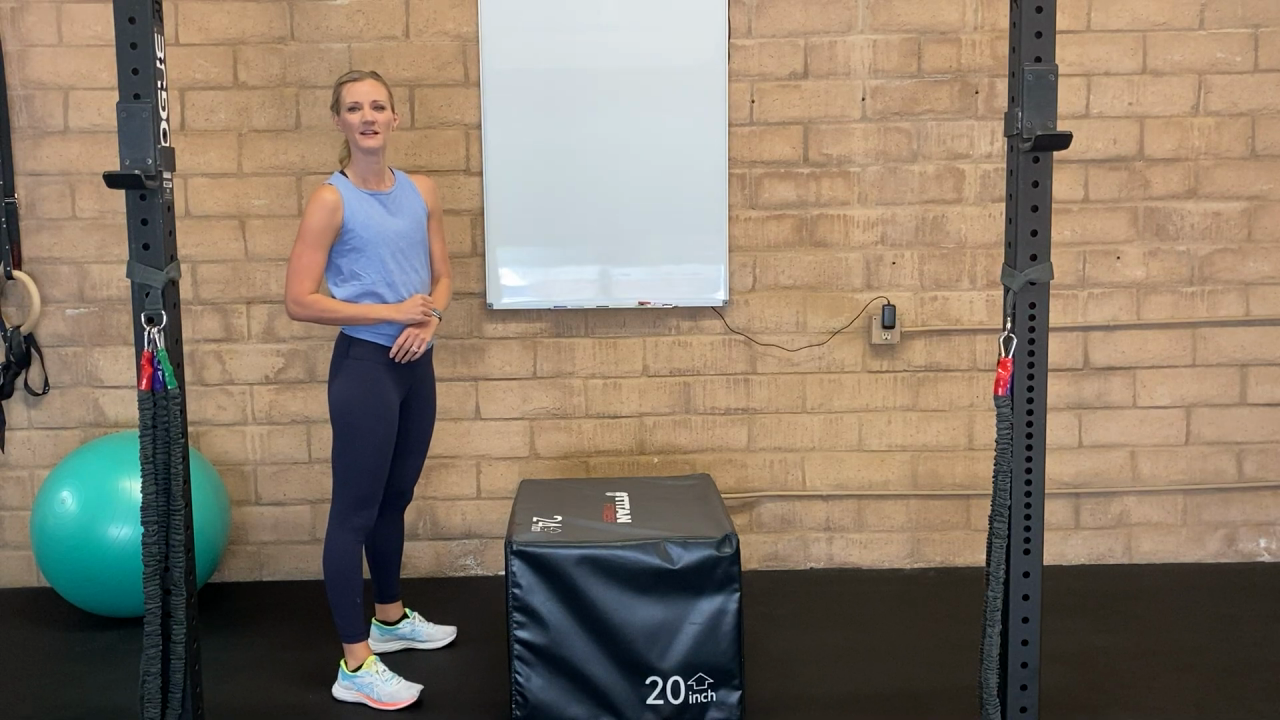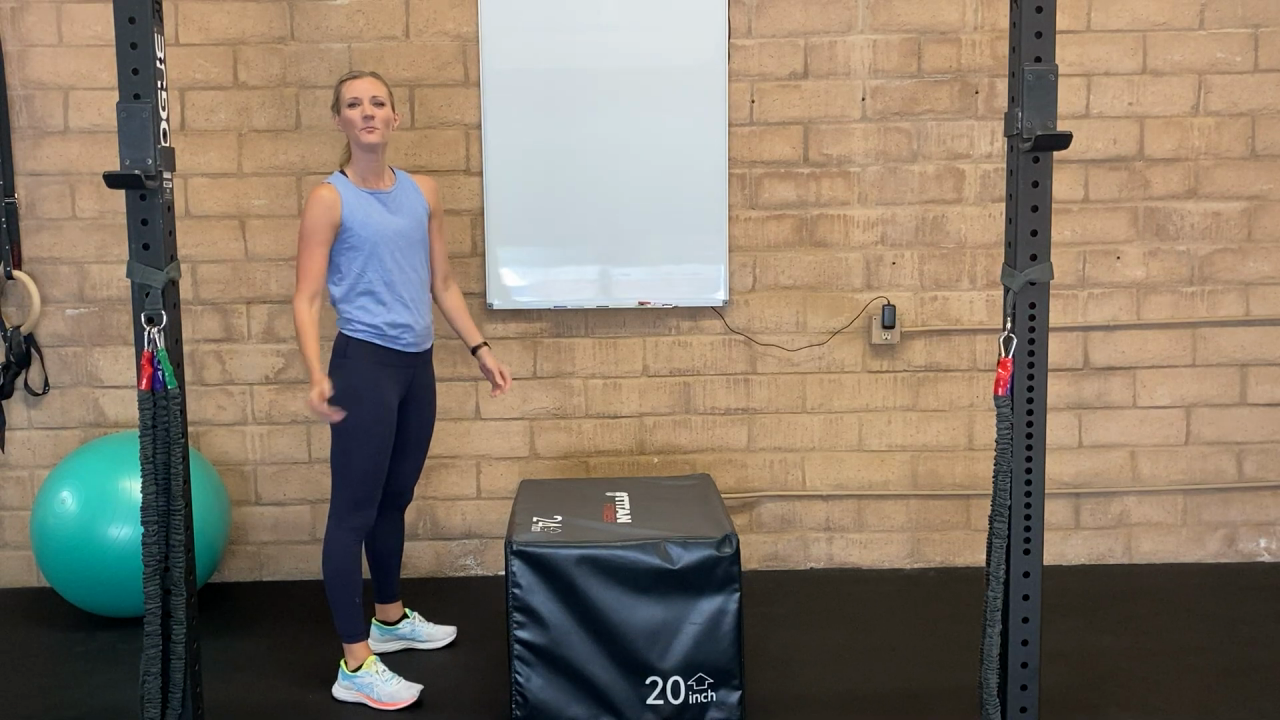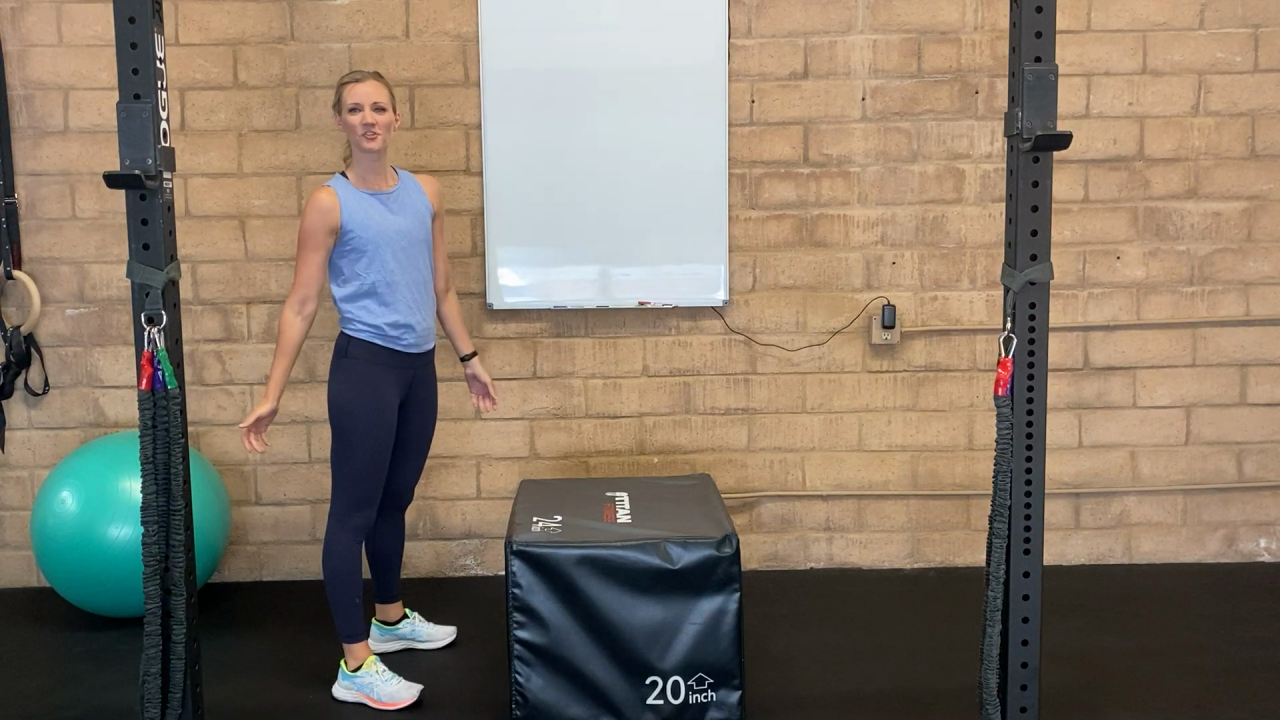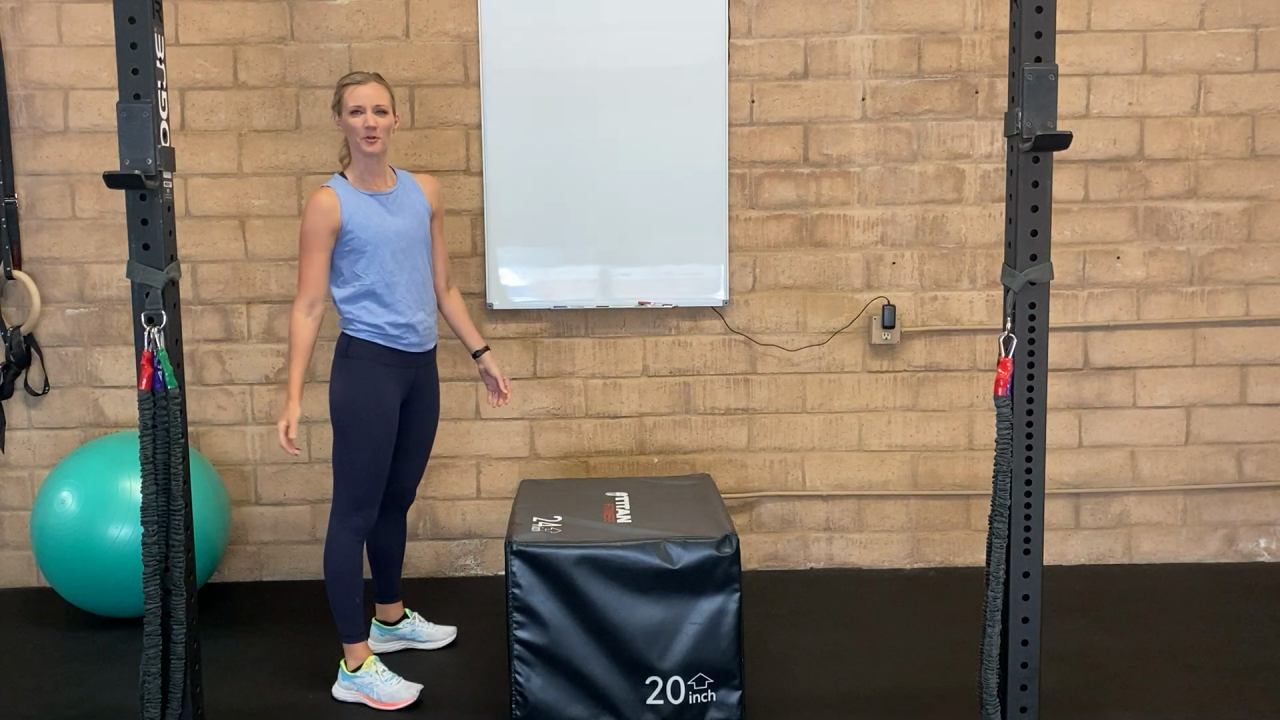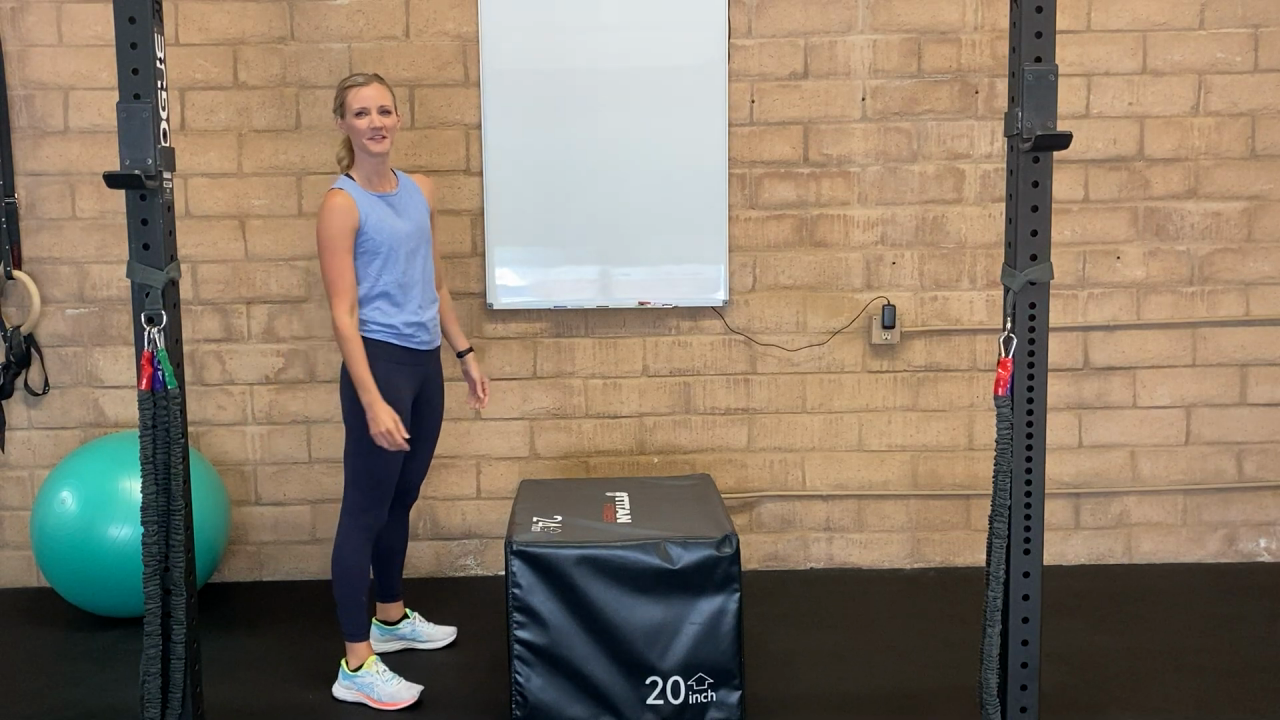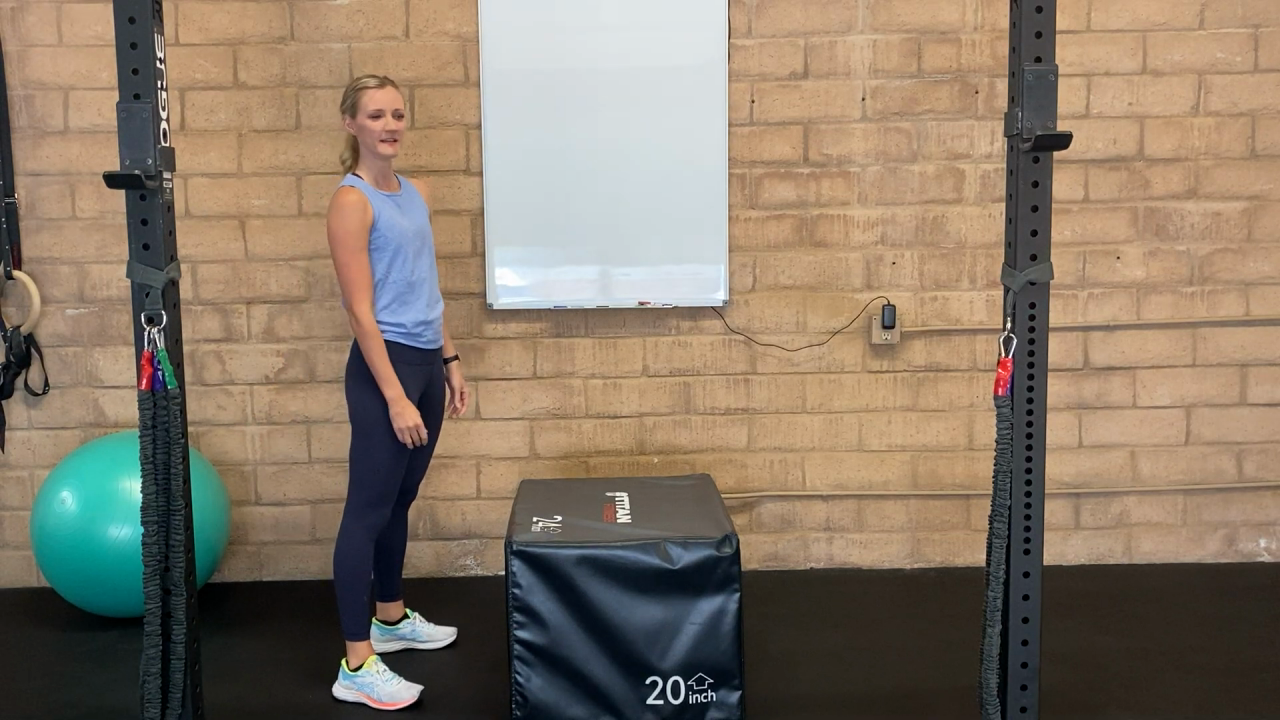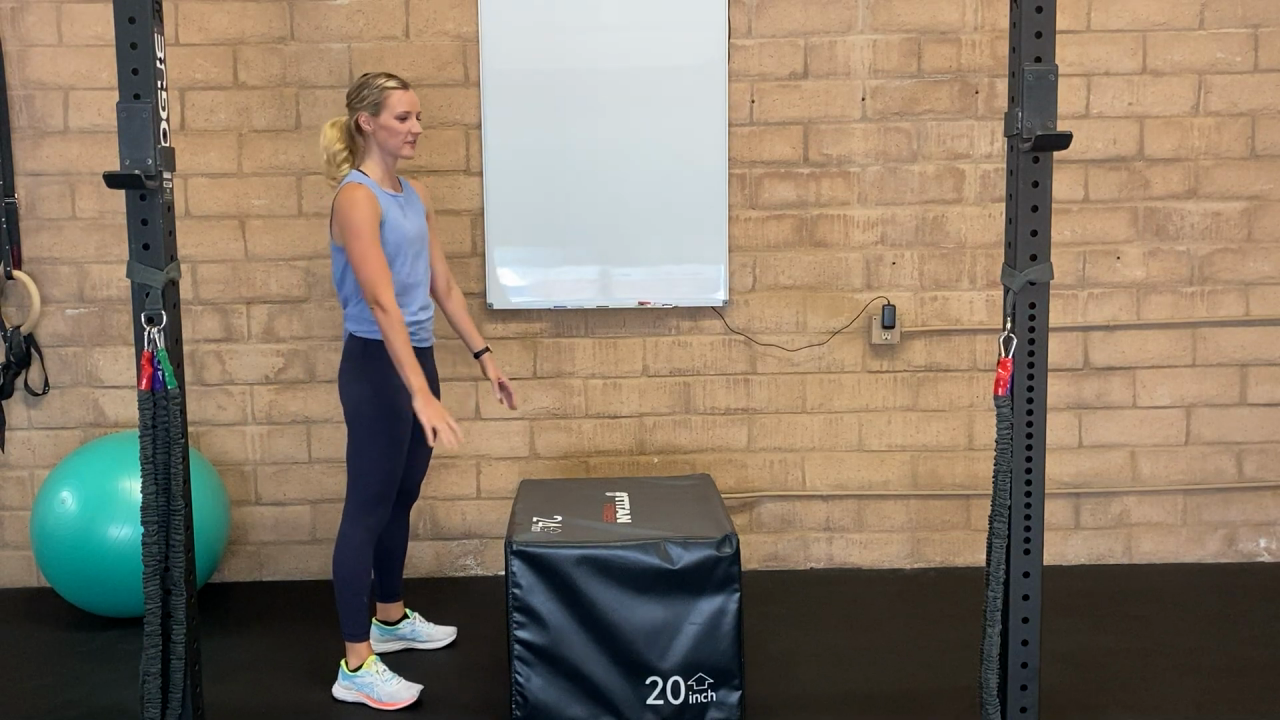
dt=0.4s
person 1, frame 1
left shoulder: (421, 191)
right shoulder: (330, 200)
left elbow: (441, 277)
right elbow: (300, 301)
left wrist: (430, 319)
right wrist: (391, 313)
left hip: (415, 367)
right hip: (364, 366)
left knee: (395, 500)
right knee: (355, 509)
left ankle: (390, 619)
right ankle: (355, 665)
person 1, frame 2
left shoulder: (423, 192)
right shoulder: (328, 199)
left elbow: (442, 282)
right elbow: (307, 298)
left wrist: (478, 347)
right wrist: (317, 377)
left hip: (416, 365)
right hip: (363, 366)
left knee: (395, 500)
right knee: (354, 509)
left ankle: (390, 618)
right ankle: (355, 666)
person 1, frame 3
left shoulder: (425, 192)
right shoulder: (329, 202)
right elbow: (301, 304)
left wrist: (469, 358)
right wrist: (272, 394)
left hip: (419, 366)
right hip: (365, 366)
left knee: (395, 501)
right knee: (354, 510)
left ankle: (390, 618)
right ankle: (355, 665)
person 1, frame 4
left shoulder: (424, 191)
right shoulder: (328, 203)
right elbow: (308, 306)
left wrist: (481, 352)
right wrist: (294, 398)
left hip: (420, 366)
right hip: (366, 367)
left knee: (397, 501)
right knee: (355, 510)
left ankle: (391, 617)
right ankle: (355, 666)
person 1, frame 5
left shoulder: (421, 190)
right shoulder: (341, 204)
right elbow: (343, 313)
left wrist: (465, 354)
right wrist: (372, 402)
left hip: (425, 363)
right hip: (379, 366)
left knee: (401, 500)
right knee: (365, 509)
left ankle: (391, 617)
right ankle: (356, 665)
person 1, frame 6
left shoulder: (417, 192)
right shoulder: (351, 202)
right elbow: (361, 311)
left wrist: (450, 362)
right wrist: (395, 397)
left hip: (425, 363)
right hip: (383, 368)
left knee: (399, 500)
right knee: (369, 507)
left ankle: (392, 618)
right ankle: (356, 666)
person 1, frame 7
left shoulder: (415, 194)
right shoulder: (356, 198)
left elbow: (444, 287)
right elbow: (382, 302)
left wrist: (483, 355)
right wrist: (419, 392)
left hip: (416, 358)
right hip: (375, 366)
left knee: (401, 499)
right knee: (368, 506)
left ankle: (391, 617)
right ankle: (355, 666)
